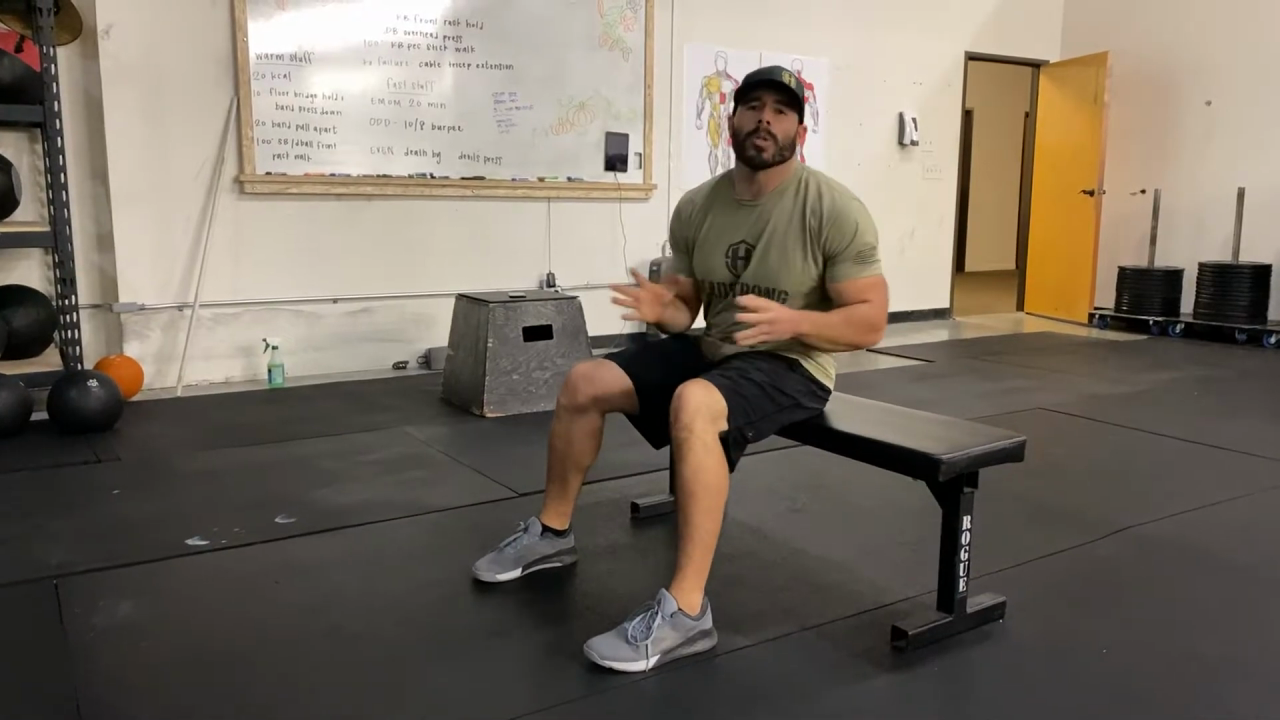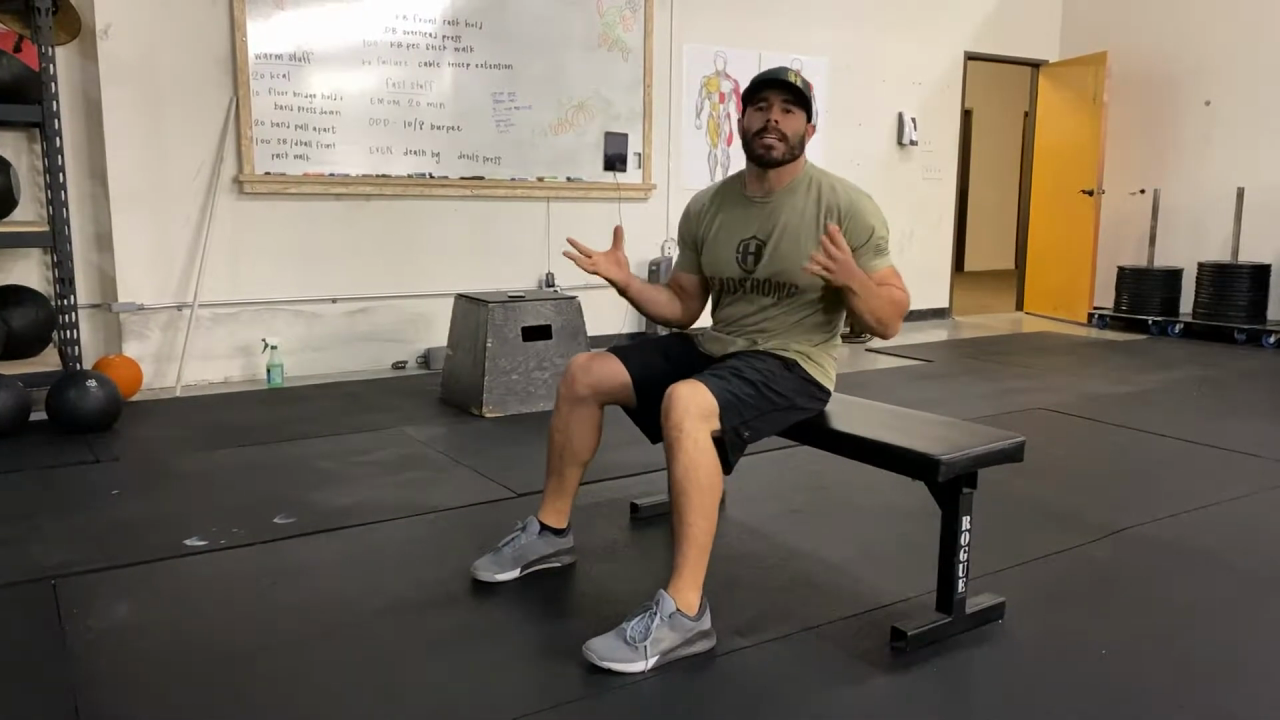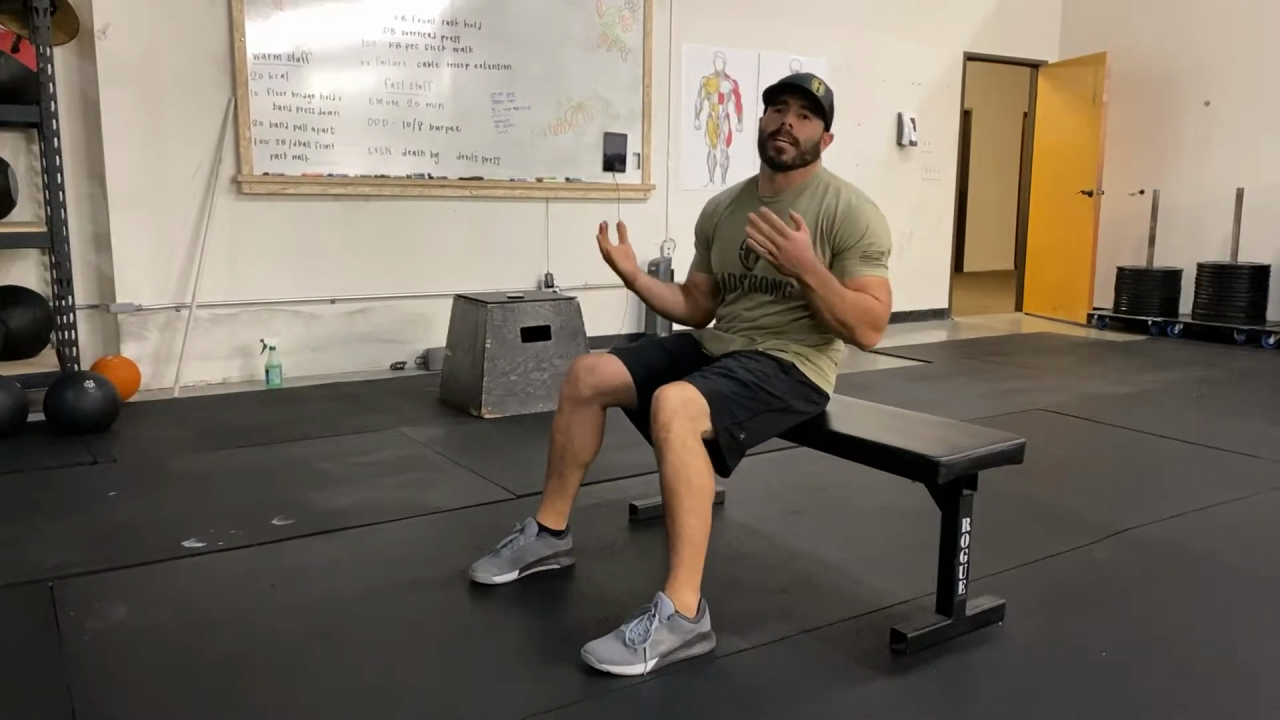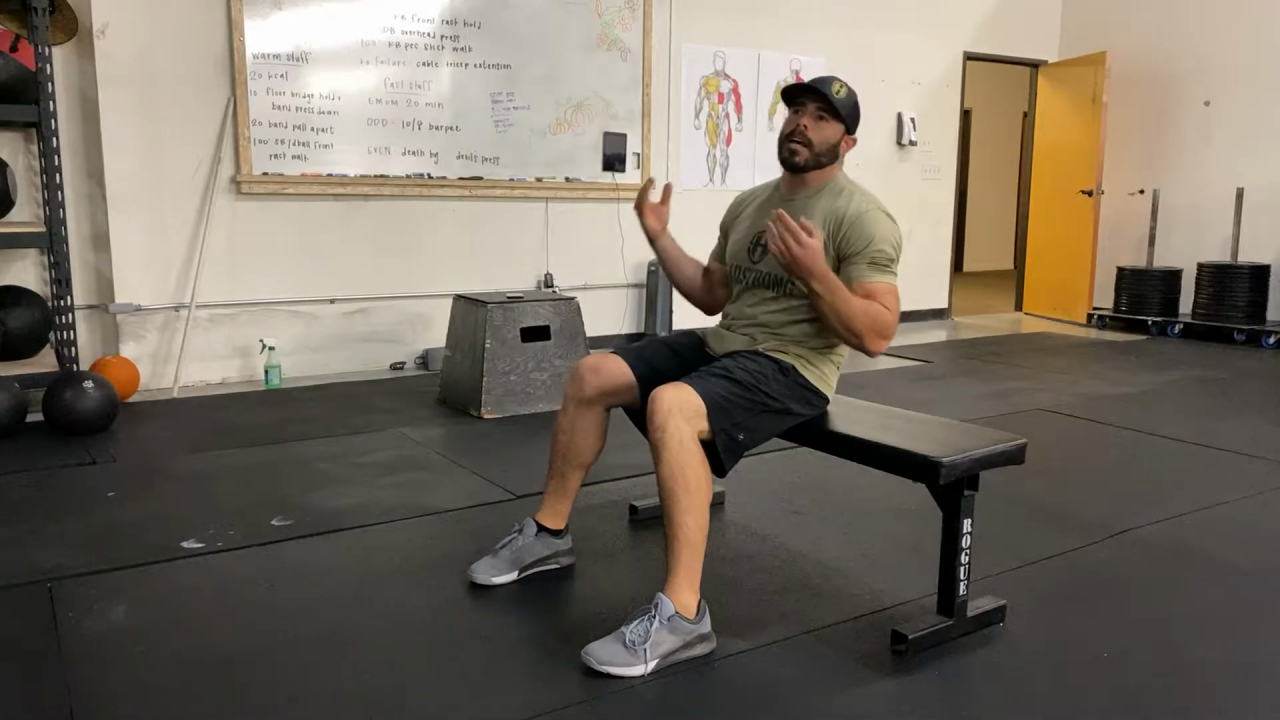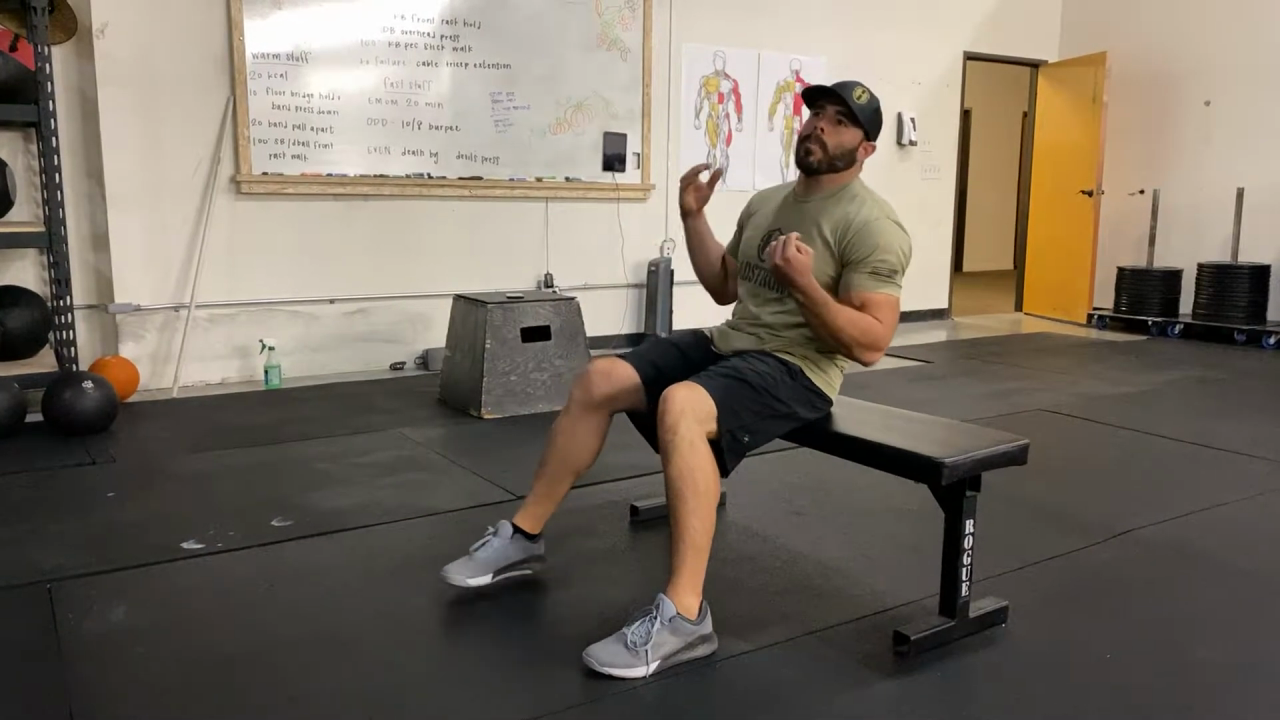
dt=0.3s
person 1, frame 1
left shoulder: (835, 210)
right shoulder: (697, 206)
left elbow: (868, 323)
right elbow: (685, 309)
left wrist: (792, 321)
right wrist: (661, 309)
left hip: (791, 365)
right hip: (711, 348)
left knee: (693, 405)
right knee: (584, 382)
left ankle: (685, 610)
right ankle: (552, 532)
person 1, frame 2
left shoulder: (844, 207)
right shoulder: (705, 208)
left elbow: (891, 318)
right elbow: (682, 307)
left wrist: (849, 277)
right wrist: (625, 282)
left hip: (790, 364)
right hip: (714, 346)
left knee: (683, 404)
right knee: (583, 374)
left ankle: (683, 612)
right ankle: (550, 532)
person 1, frame 3
left shoulder: (849, 212)
right shoulder: (723, 207)
left elbow: (868, 329)
right elbow: (696, 309)
left wrist: (806, 268)
right wrist: (634, 276)
left hip: (790, 366)
right hip: (718, 347)
left knee: (673, 407)
right knee: (586, 376)
left ankle: (682, 612)
right ankle: (550, 533)
person 1, frame 4
left shoulder: (861, 217)
right shoulder: (750, 203)
left elbow: (876, 335)
right elbow: (711, 296)
left wrist: (815, 273)
right wrist: (660, 239)
left hip: (791, 367)
right hip: (724, 343)
left knee: (668, 407)
right knee: (591, 375)
left ankle: (682, 614)
right ankle: (547, 534)
person 1, frame 5
left shoulder: (871, 224)
right shoulder: (766, 202)
left elbow: (869, 345)
right elbow: (724, 287)
left wrist: (803, 283)
right wrist: (692, 217)
left hip: (796, 369)
right hip: (729, 343)
left knee: (679, 407)
right knee: (599, 380)
left ankle: (683, 614)
right ankle: (523, 536)
